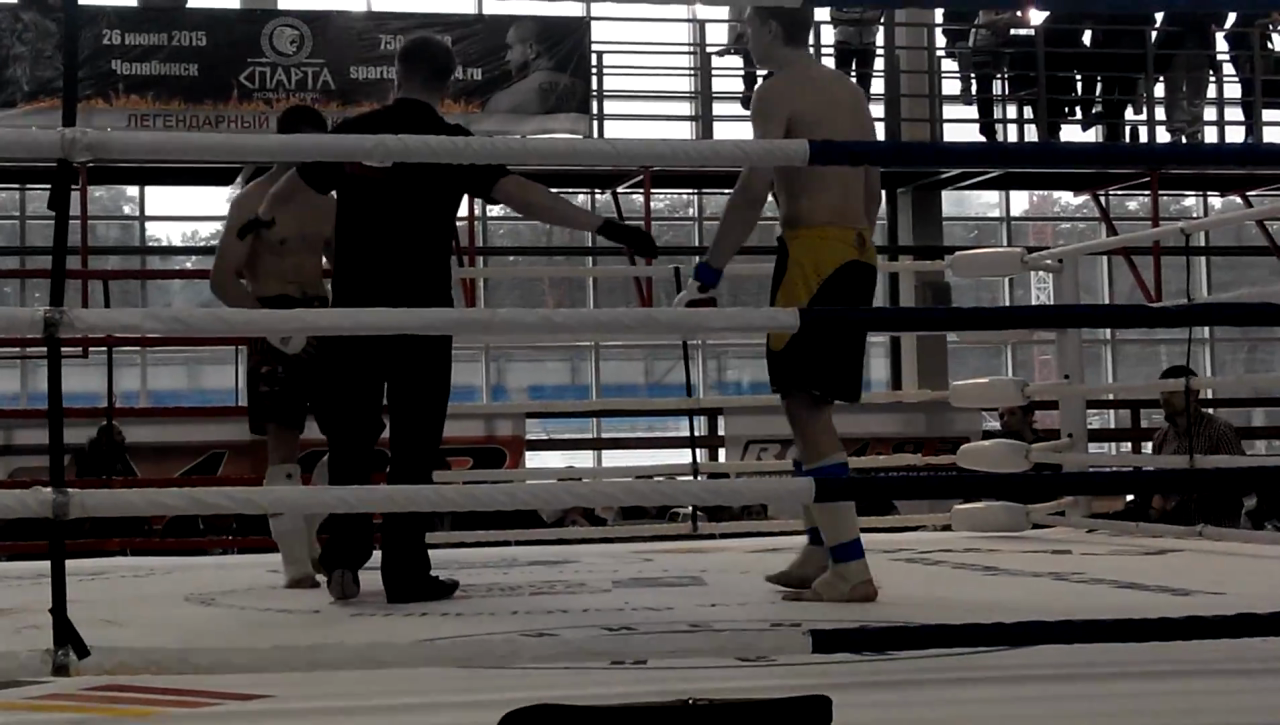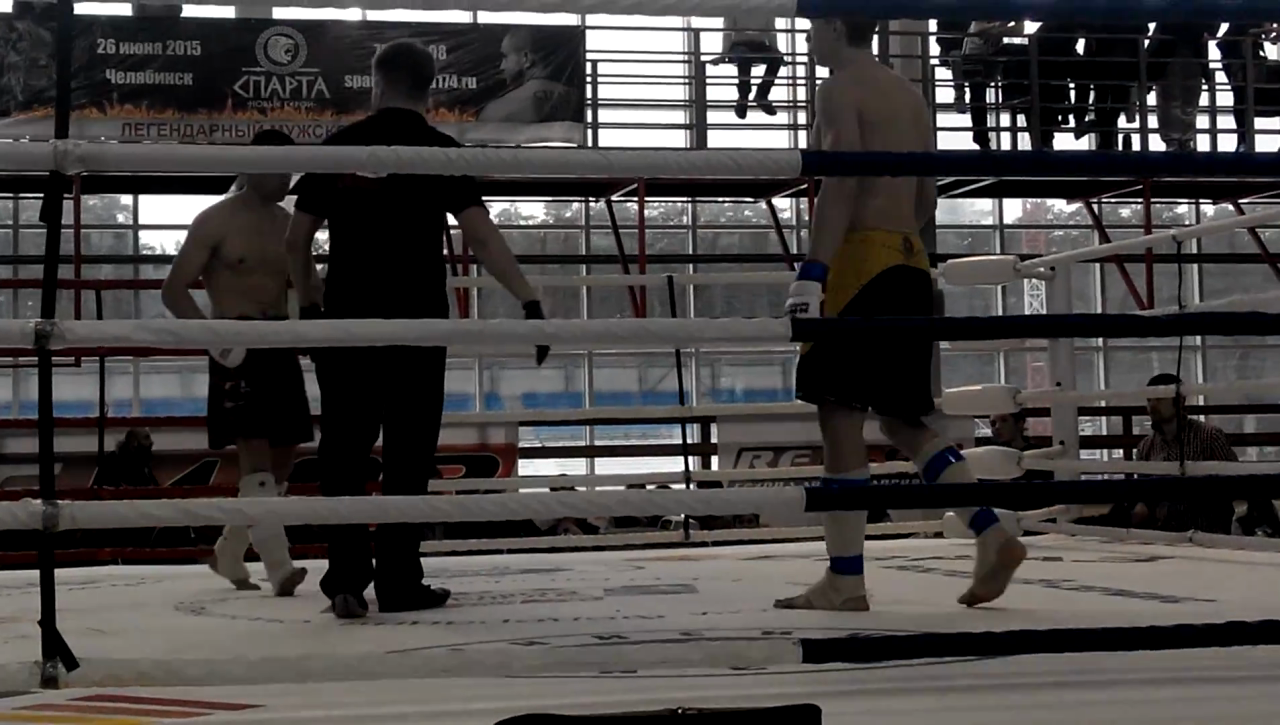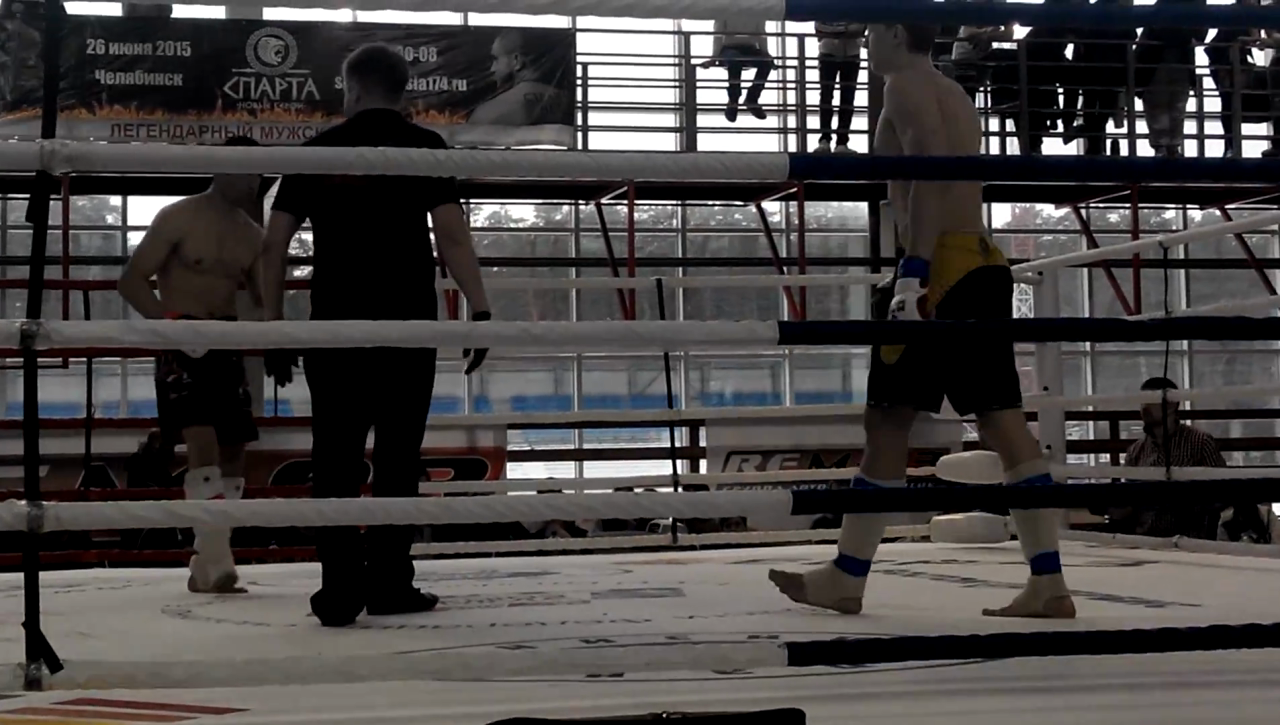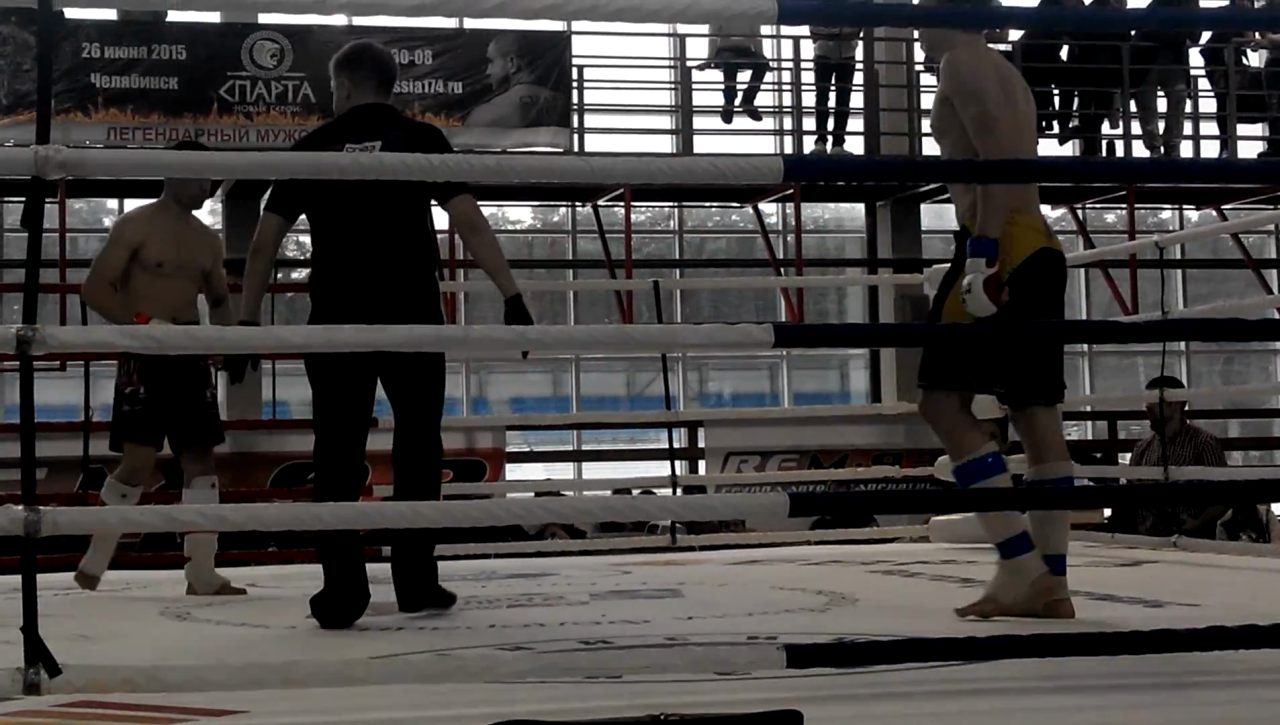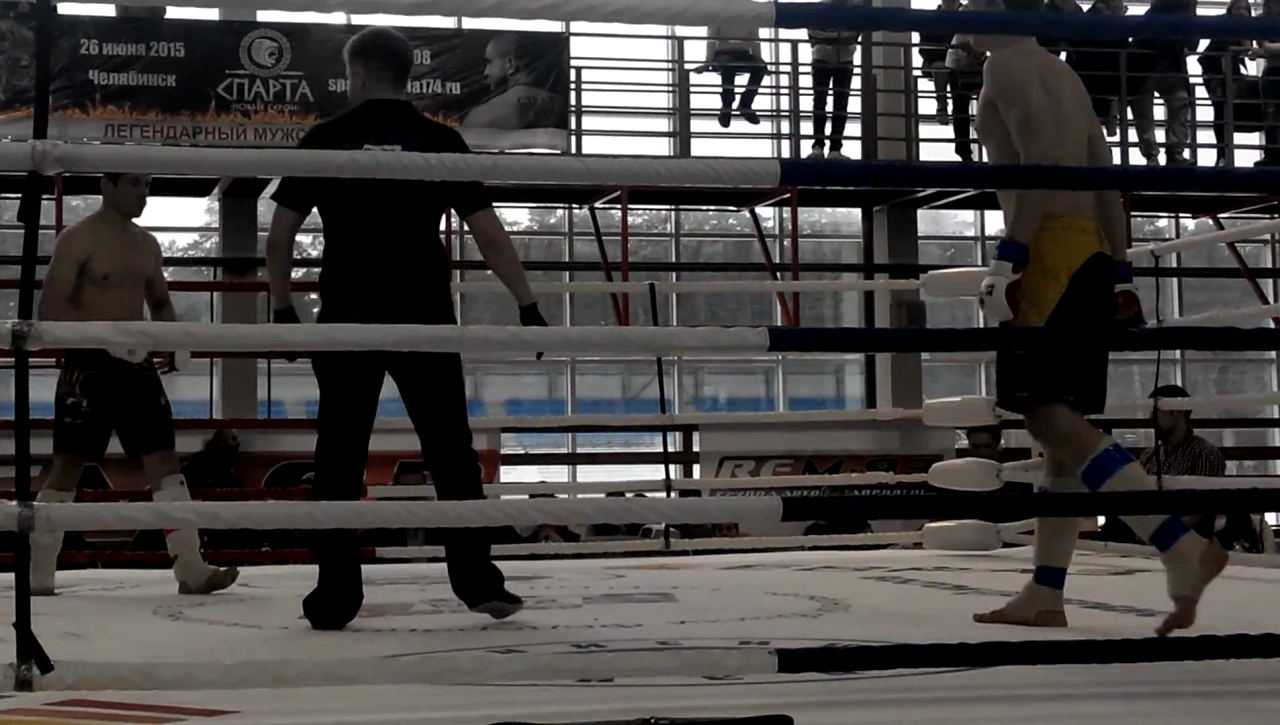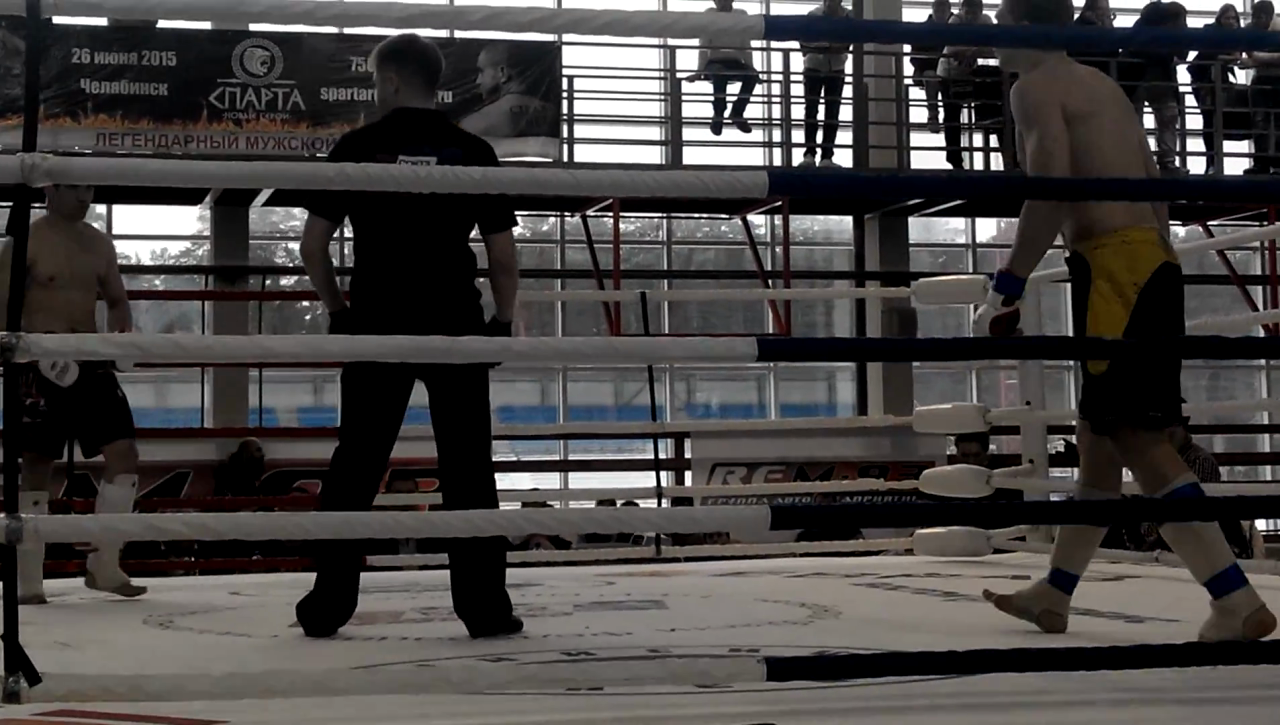
dt=0.2s
person 1, frame 1
left shoulder: (778, 90)
right shoulder: (848, 90)
left elbow: (753, 188)
left wrist: (705, 275)
left hip: (812, 252)
right hip: (856, 253)
left knee: (807, 409)
right knee: (809, 407)
left ankle: (850, 568)
right ankle: (821, 551)
person 1, frame 2
left shoulder: (839, 88)
right shoulder: (908, 93)
left elbow: (839, 186)
left wrist: (811, 276)
left hip: (860, 261)
right hip: (907, 260)
left knee: (839, 413)
right knee: (900, 417)
left ankle: (844, 579)
right ankle: (994, 536)
person 1, frame 3
left shoulder: (905, 90)
right shoulder: (957, 97)
left elbow: (933, 181)
left wrist: (912, 275)
left hip: (941, 268)
right hip: (982, 267)
left knee: (888, 421)
right knee: (1000, 420)
left ankle: (845, 577)
right ankle: (1048, 581)
person 1, frame 4
left shoulder: (963, 64)
right shoulder: (1009, 76)
left elbow: (999, 157)
left wrist: (980, 256)
left hip: (1004, 249)
right hip: (1036, 250)
left knee: (942, 397)
right knee: (1034, 415)
left ankle: (1019, 561)
right ankle: (1049, 581)
person 1, frame 5
left shoulder: (1008, 66)
right shoulder: (1063, 77)
left elbow: (1040, 162)
right elbow: (1107, 183)
left wrist: (1005, 260)
right wrist: (1119, 276)
left hip: (1053, 256)
right hip: (1088, 254)
left knee: (1048, 417)
right knee: (1063, 418)
left ankle: (1182, 548)
right ankle: (1043, 593)
person 1, frame 6
left shoulder: (1035, 88)
right shoulder: (1108, 87)
left elbow: (1050, 192)
right elbow: (1154, 189)
left wrist: (1004, 291)
left hip: (1113, 268)
right hip: (1152, 267)
left knee: (1137, 440)
right knee: (1101, 439)
right ankle: (1053, 595)
person 2, frame 1
left shoulder: (351, 132)
right shoulder: (448, 142)
left elbow: (293, 188)
right elbow: (517, 192)
left wrist: (263, 216)
right wrist: (604, 225)
left hip: (353, 311)
right hip: (419, 312)
left knee: (350, 435)
right knee: (414, 445)
left ankle: (343, 551)
right ankle: (405, 572)
person 2, frame 2
left shoulder: (338, 145)
right shoulder: (438, 150)
left elbow: (296, 238)
right elbow: (479, 231)
left wrist: (311, 303)
right wrist: (530, 301)
left hip: (346, 320)
right hip: (416, 322)
left knee: (345, 451)
right knee: (407, 454)
left ankle: (350, 570)
right ankle: (398, 580)
person 2, frame 3
left shoulder: (318, 149)
right shoulder: (423, 145)
left elbow: (273, 245)
right elbow: (452, 233)
left wrist: (274, 328)
right wrist: (480, 311)
left hip: (334, 322)
right hip: (406, 321)
left knee: (337, 459)
right knee: (399, 457)
left ankle: (342, 588)
right ankle: (388, 583)
person 2, frame 4
left shoulder: (310, 148)
right shoulder: (421, 139)
left elbow: (263, 245)
right elbow: (470, 222)
left wrist: (247, 323)
right wrist: (512, 297)
left hip: (335, 321)
right hip: (411, 318)
left knee: (338, 458)
right knee: (418, 448)
left ankle: (342, 593)
right ankle: (416, 579)
person 2, frame 5
left shoulder: (322, 140)
right shoulder: (439, 141)
left elbow: (279, 236)
right elbow: (488, 233)
left wrist: (283, 309)
right wrist: (528, 305)
left hip: (345, 321)
right hip: (423, 319)
left knee: (339, 459)
right knee: (451, 452)
left ankle: (335, 595)
right ankle: (478, 580)
person 2, frame 6
left shoulder: (354, 148)
right shoulder: (472, 152)
left elbow: (312, 246)
right elbow: (503, 257)
left wrist: (339, 307)
right wrist: (503, 321)
left hip: (377, 329)
right hip: (455, 329)
left knee: (355, 466)
right knee: (468, 472)
left ankle: (328, 602)
right ankle: (484, 606)
person 3, frame 1
left shoulder: (326, 203)
right shoulder: (252, 200)
right elbow: (223, 278)
right hip: (274, 329)
right knee: (285, 441)
left ankle: (305, 533)
right ankle: (296, 564)
person 3, frame 2
left shoulder: (289, 227)
right shoulder: (215, 221)
right elbow: (174, 289)
left hip: (280, 345)
right hip: (232, 348)
left knee: (280, 459)
right knee: (255, 456)
left ankle: (228, 554)
right ankle: (279, 567)
person 3, frame 3
left shoulder: (252, 235)
right shoulder: (177, 218)
left elbow: (261, 298)
right elbow: (130, 281)
right wrist: (171, 321)
left hip: (225, 346)
right hip: (181, 346)
left knee: (231, 455)
right knee: (204, 446)
left ankle: (208, 566)
right ankle: (211, 563)
person 3, frame 4
left shoulder: (208, 239)
right shoulder: (134, 226)
left elbow: (220, 300)
right elbow: (95, 289)
right wrist: (141, 323)
left hip: (190, 355)
right hip: (144, 353)
left knee: (202, 463)
right knee: (140, 464)
left ankle: (202, 573)
right ankle: (94, 559)
person 3, frame 5
left shoulder: (147, 245)
right shoulder: (78, 238)
left elbow: (161, 304)
right elbow: (50, 307)
left hip: (136, 363)
right hip: (89, 362)
left knee: (164, 464)
right knee: (68, 467)
left ankle: (191, 569)
right ankle: (39, 574)
person 3, frame 6
left shoulder: (100, 245)
left elbow: (118, 304)
left hip: (90, 360)
right hip: (42, 366)
left knee: (123, 455)
right knee: (36, 468)
left ankle: (105, 564)
